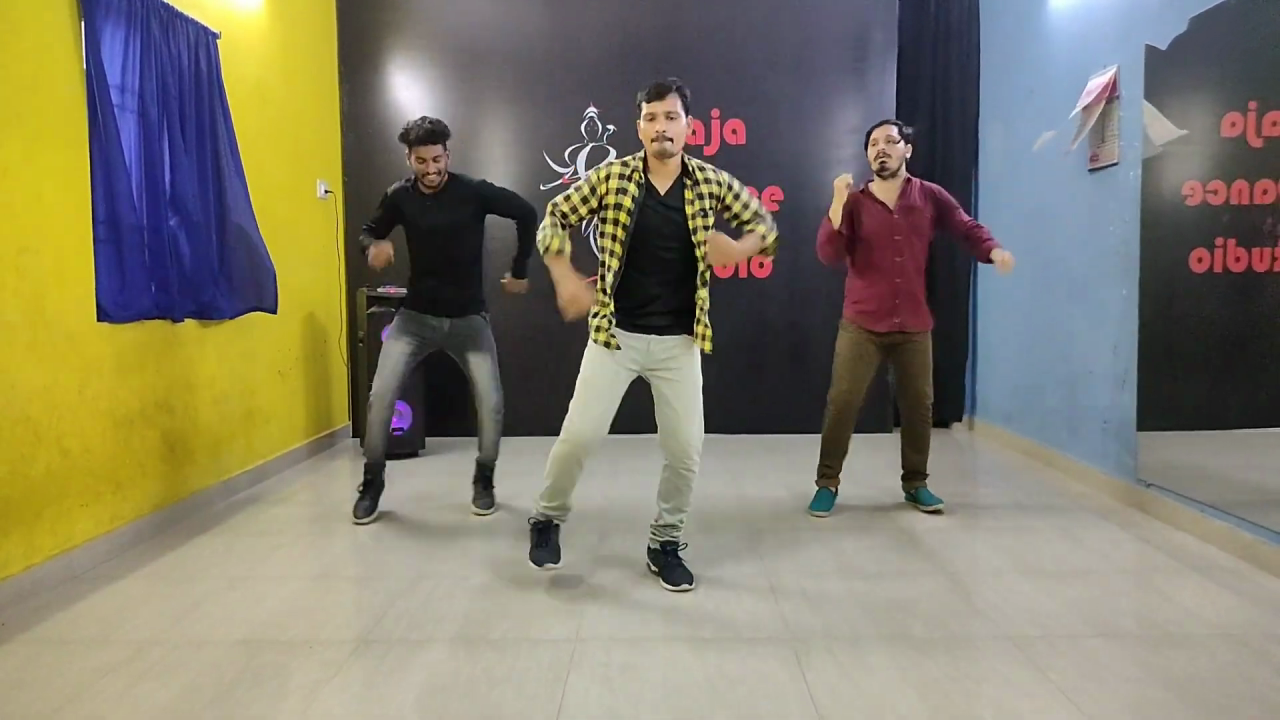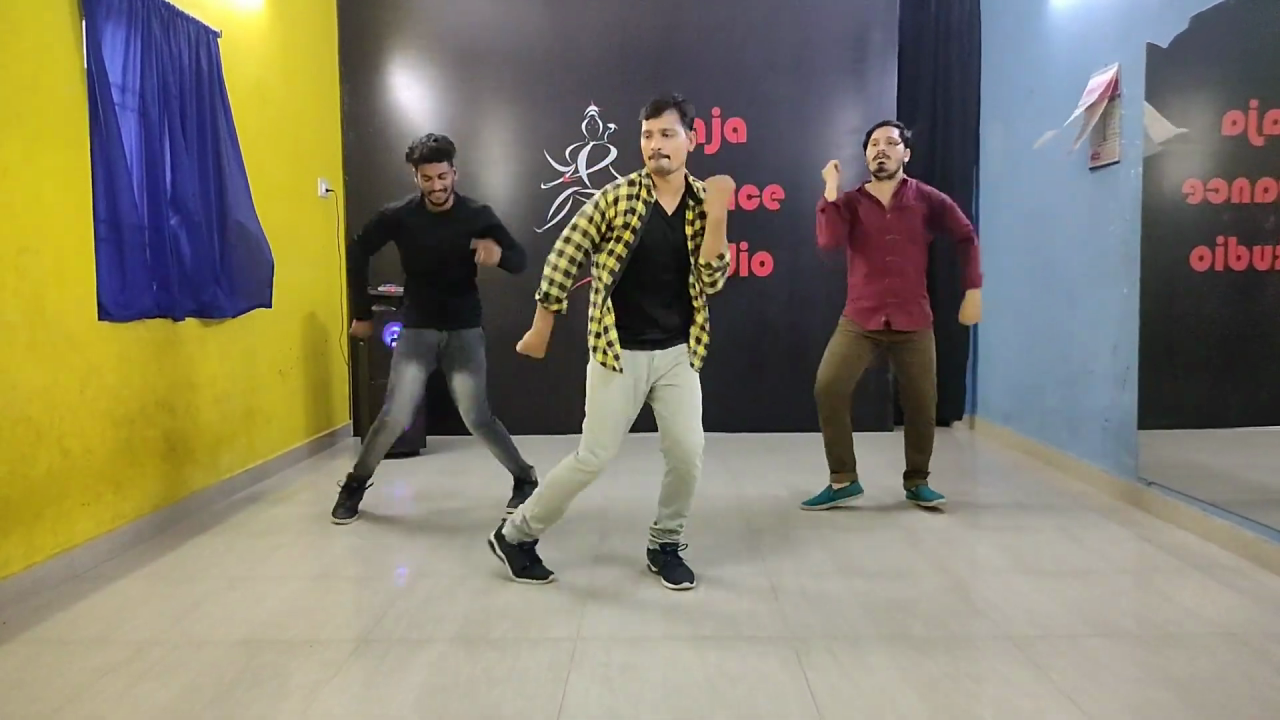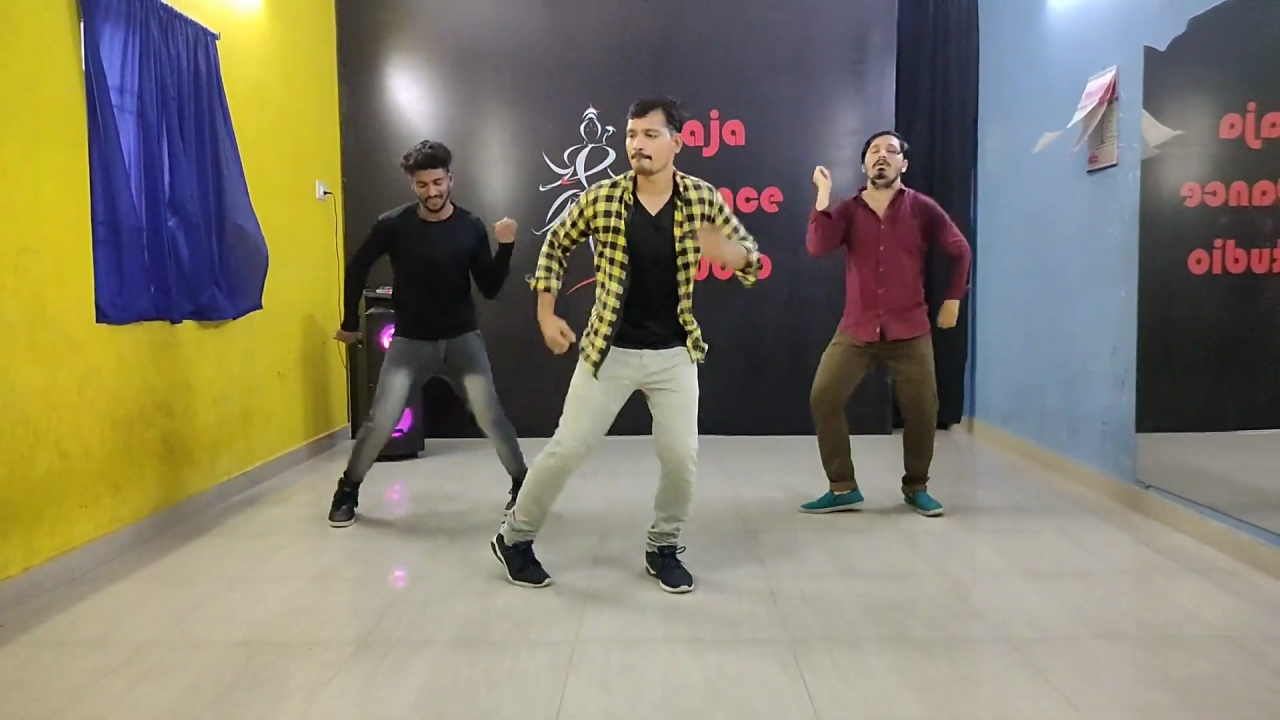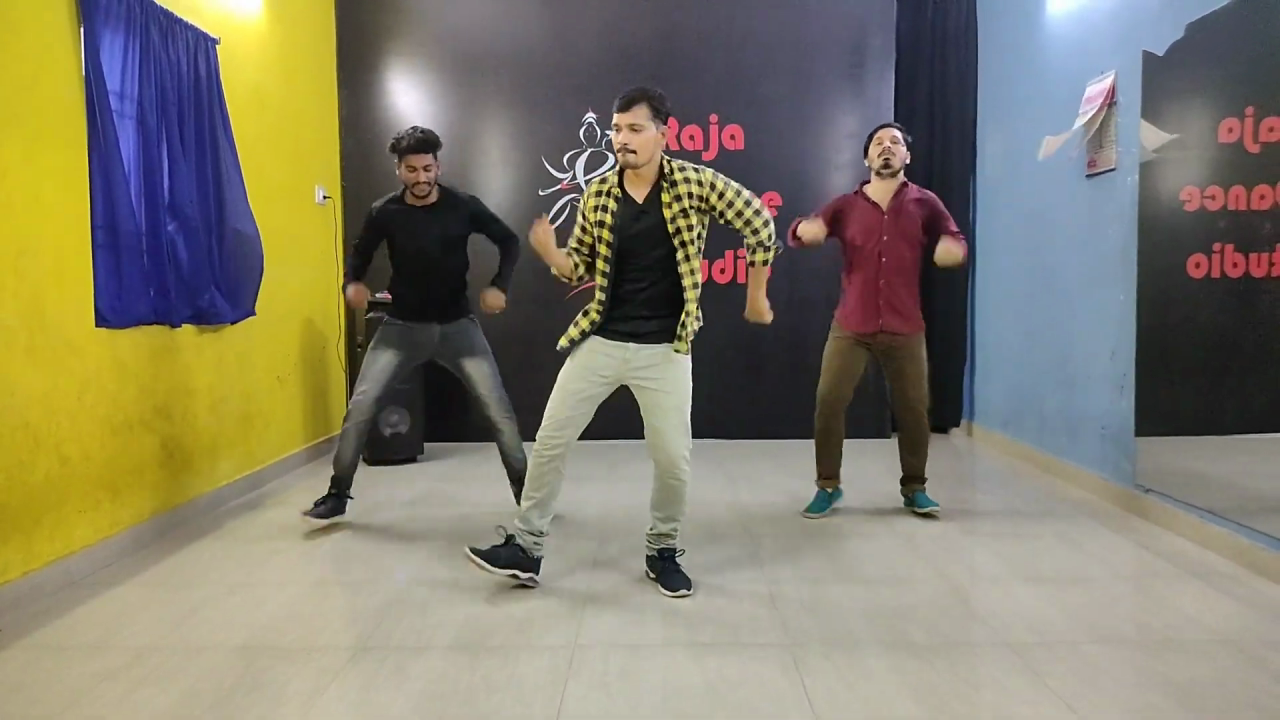
dt=0.1s
person 1, frame 1
left shoulder: (712, 181)
right shoulder: (612, 177)
left elbow: (763, 225)
right elbow: (555, 220)
left wrist: (741, 244)
right wrist: (564, 276)
left hip: (682, 339)
right hip: (618, 334)
left knee: (685, 452)
right knee: (580, 437)
left ankle: (664, 545)
right ankle: (549, 516)
person 1, frame 2
left shoulder: (705, 200)
right shoulder: (615, 196)
left elbow: (710, 281)
right elbow: (565, 257)
left wrist: (718, 217)
right wrist: (540, 327)
left hip: (677, 353)
right hip: (618, 351)
left knee: (688, 455)
right knee: (593, 459)
left ankle: (665, 544)
right ankle: (519, 536)
person 1, frame 3
left shoulder: (702, 197)
right shoulder: (601, 198)
left elbow: (748, 252)
right elbow: (555, 247)
left wrist: (727, 251)
right wrist: (546, 315)
left hip: (674, 352)
right hip: (611, 350)
left knee: (680, 457)
right knee: (566, 451)
left ankle: (663, 548)
right ankle: (515, 537)
person 1, frame 4
left shoulder: (696, 183)
right shoulder: (597, 195)
left elbow: (758, 220)
right elbow: (582, 270)
left wrist: (757, 295)
right wrist: (551, 254)
left hip: (665, 348)
right hip: (600, 342)
left knee: (673, 458)
right knee: (551, 439)
left ankle: (662, 550)
right ankle: (522, 545)
person 2, frame 1
left shoulder: (476, 192)
right shoulder: (399, 196)
left elbow: (527, 214)
right elbow: (371, 232)
left wrist: (520, 271)
right wrist: (374, 248)
left hip: (468, 317)
right hip: (418, 315)
left knee: (490, 402)
right knee: (381, 395)
left ankle: (483, 478)
right ankle: (372, 485)
person 2, frame 2
left shoulder: (477, 214)
right shoulder: (398, 215)
left elbow: (518, 259)
right elbow: (359, 251)
left wrist: (498, 253)
right wrist: (361, 312)
left hip: (464, 331)
right hip: (418, 330)
left knee: (475, 417)
right knee: (398, 417)
left ankle: (524, 479)
right ankle: (353, 488)
person 2, frame 3
left shoulder: (470, 226)
right shoulder: (391, 225)
left elbow: (490, 288)
right elbow: (357, 265)
left wrist: (504, 247)
right wrist: (349, 321)
left hip: (461, 339)
right hip: (411, 341)
left knee: (490, 418)
right knee: (380, 423)
left ankle: (523, 483)
right ankle: (346, 495)
person 2, frame 4
left shoulder: (464, 206)
right shoulder: (384, 213)
left elbow: (510, 242)
right elbow: (360, 253)
left wrist: (499, 286)
right wrist: (353, 283)
left hip: (457, 325)
right hip: (403, 325)
left knee: (498, 406)
right knee: (361, 404)
left ankle: (523, 486)
right ankle: (337, 493)
person 3, frame 1
left shoulder: (932, 198)
right shoulder: (856, 204)
left elbow: (969, 230)
right elbow: (828, 255)
left wrist: (993, 251)
right wrist: (838, 204)
left hip: (915, 323)
right hip: (863, 322)
left knee: (918, 405)
right knee: (843, 400)
left ankle: (915, 484)
right ankle: (827, 483)
person 3, frame 2
left shoulder: (926, 198)
right shoulder: (851, 201)
left elbow: (966, 236)
right elbow: (829, 240)
left wrist: (973, 290)
right wrist: (831, 189)
left hip: (912, 323)
right hip: (859, 320)
left knee: (921, 403)
right knee: (827, 388)
left ankle: (917, 482)
right ankle: (843, 480)
person 3, frame 3
left shoulder: (922, 208)
right shoulder: (849, 211)
left elbow: (957, 248)
right elbow: (819, 246)
left wrist: (953, 299)
right wrist: (823, 197)
left hip: (910, 332)
right hip: (857, 330)
left knee: (922, 410)
right knee: (824, 397)
left ankle: (916, 487)
right ankle: (843, 487)
person 3, frame 4
left shoulder: (924, 203)
right shoulder: (846, 204)
left elbow: (957, 240)
right elbow: (800, 231)
left wrist: (955, 249)
right wrist: (805, 229)
left hip: (904, 328)
right hip: (851, 325)
left knee: (913, 408)
right knee: (830, 400)
left ankle: (914, 488)
right ankle: (828, 485)
